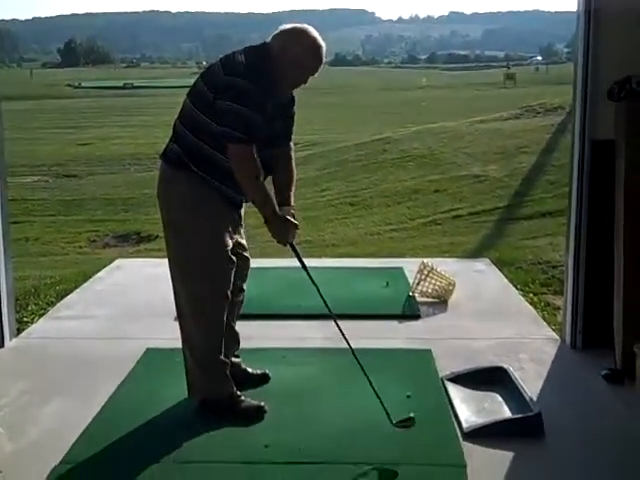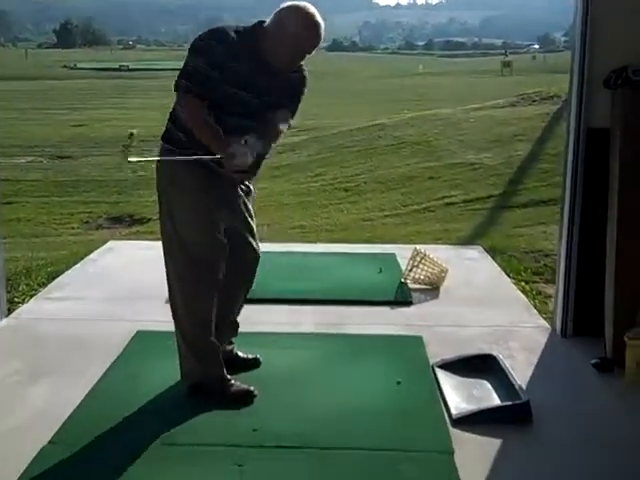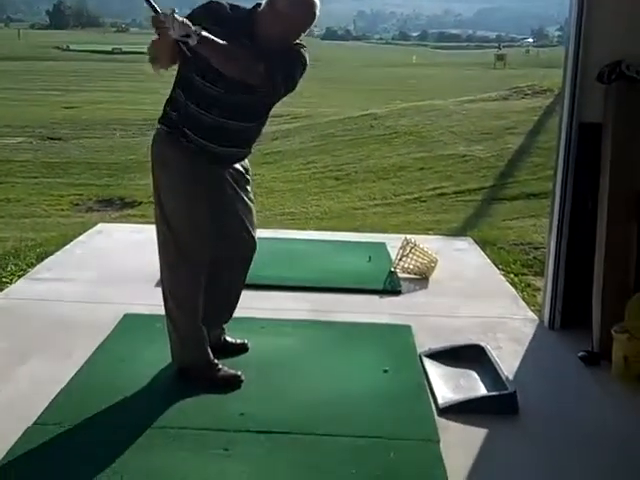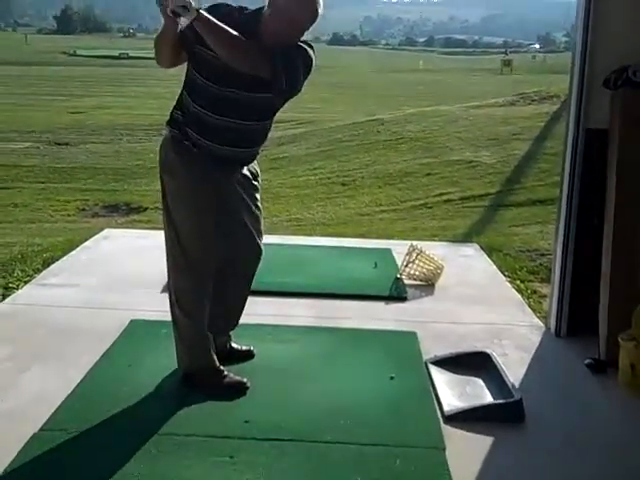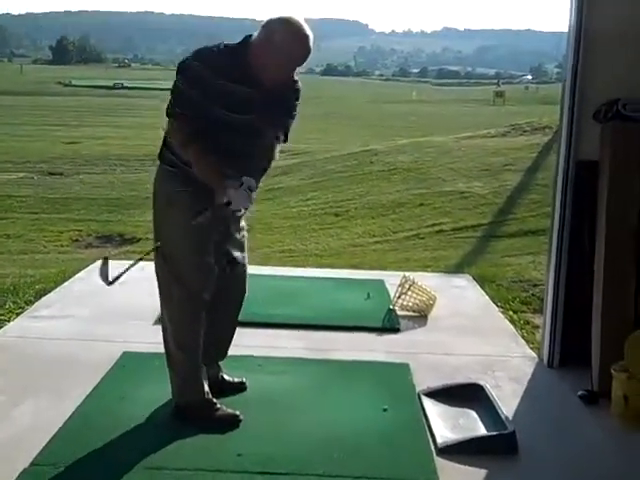
dt=0.4s
person 1, frame 1
left shoulder: (277, 90)
right shoulder: (240, 78)
left elbow: (282, 149)
right elbow: (241, 156)
left wrist: (285, 206)
right wrist: (270, 215)
left hip: (220, 191)
right hip: (191, 189)
left knee: (232, 275)
right knee: (206, 287)
left ankle: (226, 363)
right ankle: (212, 390)
person 1, frame 2
left shoulder: (292, 77)
right shoulder: (219, 45)
left elbow: (277, 121)
right elbow: (188, 103)
left wrist: (253, 145)
right wrist: (224, 148)
left hip: (231, 174)
right hip: (188, 170)
left knee: (243, 257)
right knee: (199, 270)
left ankle: (220, 347)
right ankle: (204, 373)
person 1, frame 3
left shoulder: (293, 58)
left elbow: (245, 69)
right elbow: (159, 59)
left wrist: (195, 37)
right wrist: (169, 36)
left hip: (229, 161)
right hip: (180, 151)
left knee: (239, 245)
right knee: (188, 254)
left ankle: (210, 332)
right ankle: (192, 356)
person 1, frame 4
left shoulder: (299, 57)
left elbow: (246, 59)
right elbow: (166, 60)
left hip: (239, 165)
right hip: (189, 157)
left knee: (244, 252)
right knee: (194, 259)
left ankle: (218, 339)
right ankle: (198, 363)
person 1, frame 5
left shoulder: (286, 90)
right shoulder: (205, 65)
left elbow: (269, 142)
right elbow: (178, 129)
left wrist: (246, 181)
right wrist: (216, 179)
left hip: (231, 195)
right hip: (184, 189)
left knee: (230, 283)
right knee: (189, 291)
left ankle: (208, 370)
right ankle: (191, 396)
